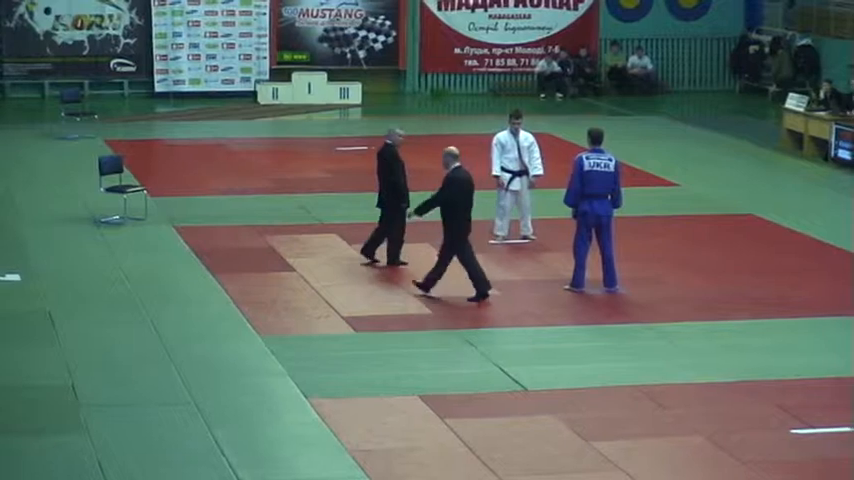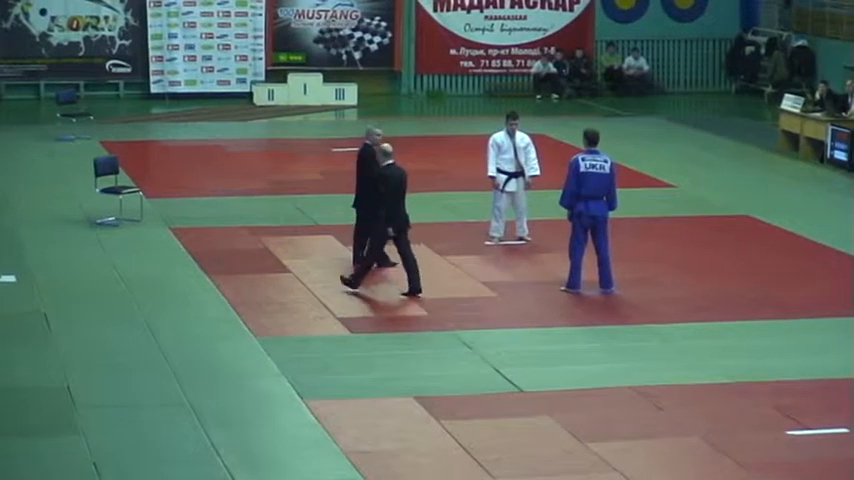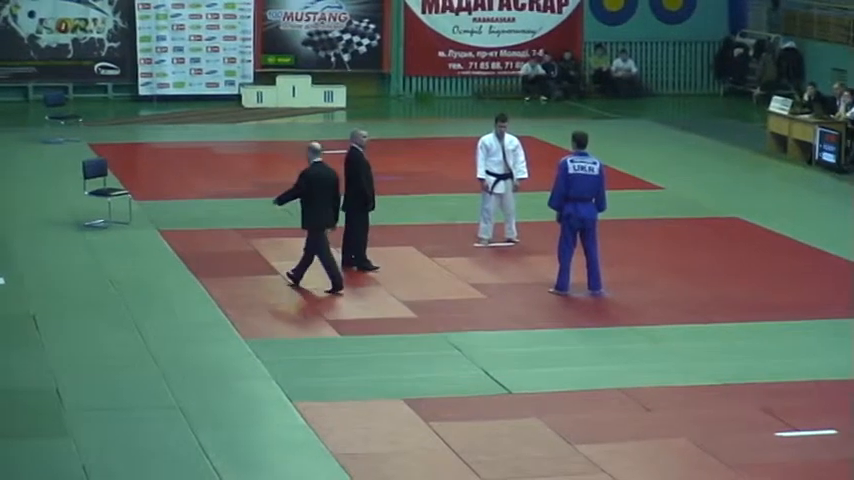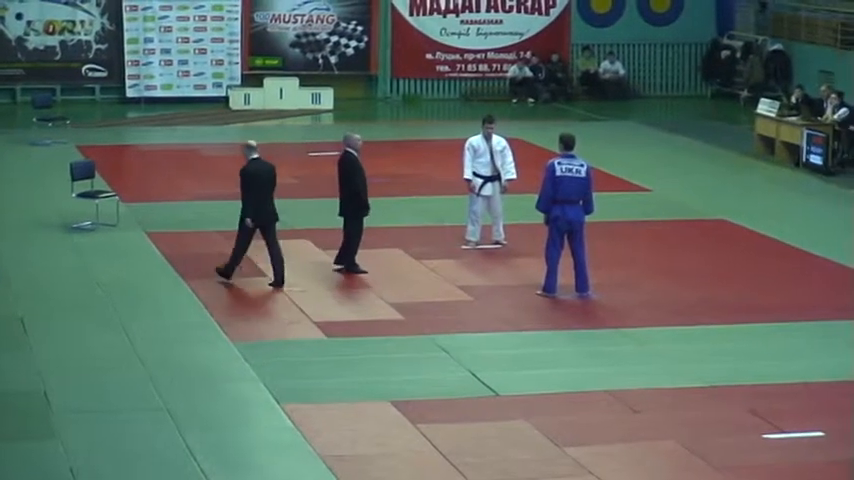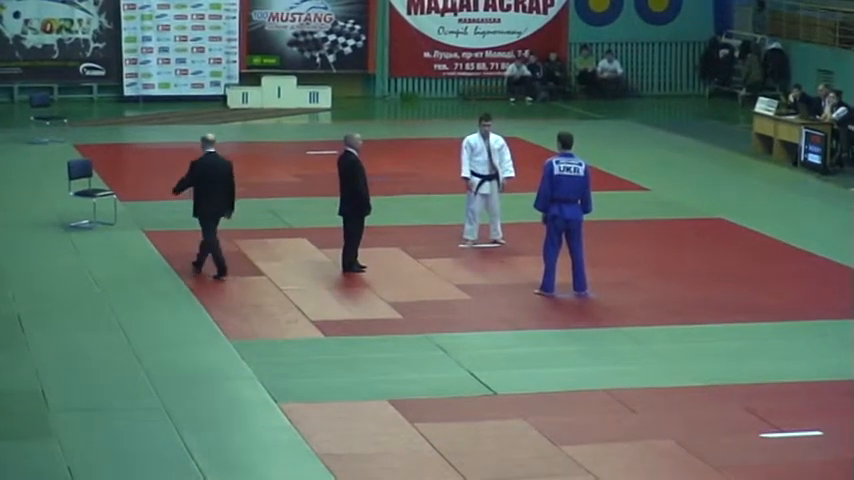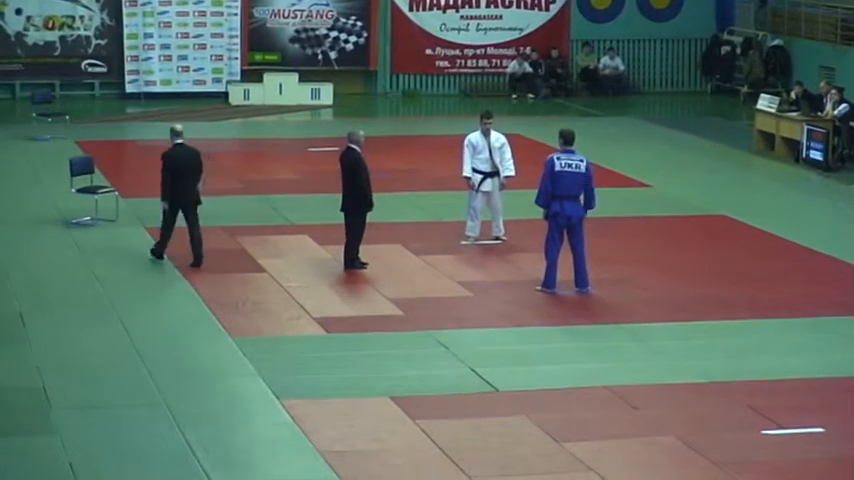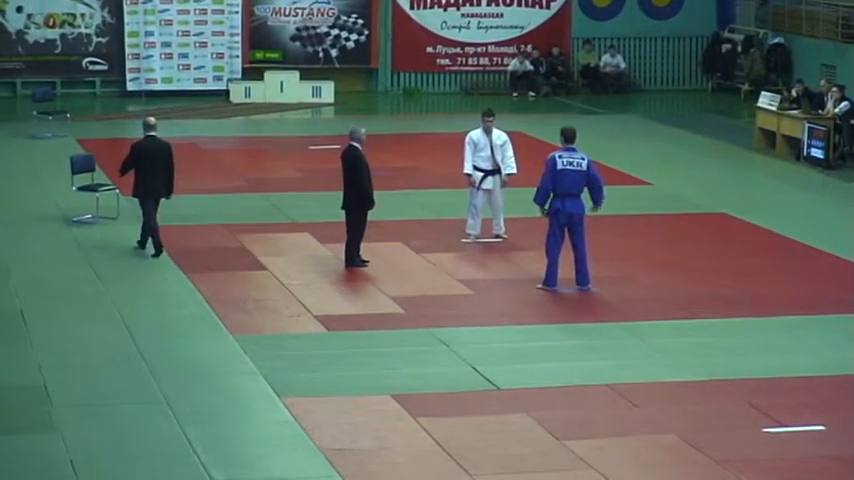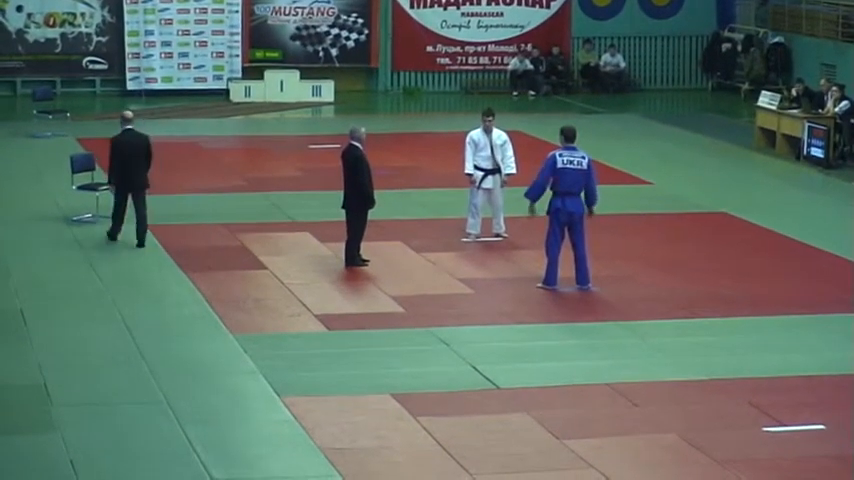
dt=0.5s
person 1, frame 1
left shoulder: (581, 159)
right shoulder: (612, 160)
left elbow: (575, 186)
right elbow: (616, 188)
left wrist: (573, 205)
right wrist: (614, 205)
left hip: (586, 207)
right hip: (604, 208)
left knee: (581, 246)
right knee: (607, 247)
left ankle: (578, 283)
right ankle: (611, 284)
person 1, frame 2
left shoulder: (577, 160)
right shoulder: (608, 162)
left elbow: (570, 187)
right elbow: (611, 189)
left wrist: (569, 207)
right wrist: (609, 207)
left hip: (581, 208)
right hip: (600, 209)
left knee: (577, 247)
right knee: (602, 248)
left ankle: (574, 285)
right ankle: (607, 285)
person 1, frame 3
left shoulder: (566, 162)
right shoulder: (597, 164)
left elbow: (559, 189)
right elbow: (601, 191)
left wrist: (557, 208)
right wrist: (598, 209)
left hip: (570, 210)
right hip: (589, 211)
left knee: (566, 249)
right knee: (591, 250)
left ankle: (562, 286)
right ankle: (595, 287)
person 1, frame 4
left shoulder: (553, 165)
right shoulder: (584, 166)
left elbow: (547, 191)
right elbow: (588, 193)
left wrist: (545, 212)
right wrist: (586, 212)
left hip: (558, 212)
right hip: (577, 213)
left knee: (553, 251)
right knee: (579, 252)
left ankle: (550, 289)
right ankle: (583, 289)
person 1, frame 5
left shoulder: (551, 164)
right shoulder: (582, 165)
left elbow: (544, 190)
right elbow: (586, 193)
left wrist: (543, 211)
right wrist: (583, 211)
left hip: (556, 211)
right hip: (574, 212)
left knee: (551, 250)
right knee: (577, 251)
left ankle: (547, 288)
right ankle: (581, 288)
person 1, frame 6
left shoulder: (553, 160)
right shoulder: (584, 162)
left elbow: (545, 186)
right elbow: (589, 188)
left wrist: (545, 207)
right wrist: (586, 208)
left hip: (557, 208)
right hip: (576, 208)
left knee: (553, 247)
right knee: (578, 248)
left ankle: (549, 285)
right ankle: (583, 285)
person 1, frame 7
left shoulder: (554, 158)
right shoulder: (585, 159)
left elbow: (546, 185)
right elbow: (596, 183)
left wrist: (542, 205)
right wrist: (597, 202)
left hip: (559, 205)
right hip: (577, 206)
left knee: (554, 245)
right knee: (579, 245)
left ankle: (550, 283)
right ankle: (584, 283)
person 1, frame 8
left shoulder: (554, 156)
right shoulder: (585, 158)
left elbow: (541, 181)
right elbow: (591, 186)
left wrist: (532, 202)
right wrist: (590, 205)
left hip: (559, 204)
right hip: (577, 204)
left knee: (554, 244)
right knee: (579, 244)
left ankle: (550, 282)
right ankle: (583, 282)
person 2, frame 1
left shoulder: (452, 177)
right shoulder: (464, 174)
left elbow: (438, 199)
left wrist: (417, 211)
left hip: (455, 224)
right hip: (461, 222)
left knee: (466, 257)
right knee: (445, 255)
left ankle: (482, 289)
right ankle: (428, 284)
person 2, frame 2
left shoulder: (383, 174)
right shoulder: (401, 172)
left elbow: (385, 201)
left wrist: (387, 225)
left hip: (387, 222)
right hip: (401, 220)
left knee: (373, 252)
right knee: (406, 253)
left ankle: (355, 280)
right ankle: (415, 287)
person 2, frame 3
left shoulder: (307, 173)
right shoulder: (331, 173)
left elbow: (295, 192)
right elbow: (336, 197)
left wrist: (278, 200)
right wrist: (334, 219)
left hip: (313, 218)
right hip: (325, 217)
left knee: (323, 250)
right knee: (311, 247)
left ankle: (337, 282)
right ankle: (297, 276)
person 2, frame 4
left shoulder: (246, 170)
right shoulder: (270, 167)
left elbow: (246, 195)
left wrist: (248, 216)
left hip: (252, 214)
right hip: (268, 213)
left knee: (241, 244)
right knee: (273, 245)
left ankle: (227, 272)
right ankle: (279, 278)
person 2, frame 5
left shoulder: (198, 164)
right shoulder: (226, 163)
left elbow: (187, 181)
right elbow: (231, 187)
left wrist: (176, 190)
right wrist: (230, 207)
left hip: (204, 207)
right hip: (220, 207)
left knee: (211, 237)
right knee: (209, 235)
left ankle: (221, 269)
right ankle: (199, 263)
person 2, frame 6
left shoulder: (168, 155)
right shoulder: (194, 153)
left elbow: (165, 179)
right elbow: (199, 173)
left wrist: (164, 200)
left hip: (173, 197)
right hip: (191, 197)
left knee: (167, 225)
right knee: (194, 227)
left ankle: (158, 251)
right ankle: (197, 257)
person 2, frame 7
left shoulder: (138, 146)
right shoulder: (166, 146)
left elbow: (128, 164)
right elbow: (170, 169)
left wrist: (121, 172)
right wrist: (169, 189)
left hip: (144, 188)
right hip: (159, 188)
left knee: (149, 217)
right knee: (151, 215)
left ankle: (158, 246)
right ankle: (143, 241)
person 2, frame 8
left shoulder: (116, 140)
right shoulder: (144, 138)
left elbow: (113, 163)
right elbow: (148, 159)
left wrist: (111, 182)
left hip: (122, 181)
right hip: (139, 180)
left knee: (119, 206)
right knee: (141, 208)
left ankle: (114, 233)
right ankle: (141, 238)
person 3, frame 1
left shoulder: (383, 151)
right shoulder: (392, 152)
right elbow: (397, 177)
right wrist: (402, 198)
left hip: (386, 195)
right hip: (395, 197)
left knee: (385, 225)
right knee: (397, 227)
left ankle: (369, 251)
right ankle: (393, 258)
person 3, frame 2
left shoulder: (364, 150)
right shoulder: (369, 152)
right elbow: (373, 177)
left wrist: (379, 194)
right wrist: (381, 195)
left hip: (364, 197)
right hip: (370, 197)
left knee: (363, 228)
left ankle: (358, 257)
right ankle: (381, 259)
person 3, frame 3
left shoulder: (354, 153)
right shoulder: (356, 155)
right elbow: (360, 180)
left wrist: (367, 198)
right wrist: (368, 199)
left hip: (354, 199)
right hip: (359, 200)
left knee: (352, 230)
right knee: (361, 230)
left ankle: (348, 259)
right ankle: (361, 262)
person 3, frame 4
left shoulder: (345, 158)
right shoulder: (351, 160)
right elbow: (357, 186)
right wrist: (365, 204)
left hip: (348, 203)
right hip: (354, 204)
left knee: (351, 233)
right knee: (354, 234)
left ankle: (343, 260)
right ankle: (350, 265)
person 3, frame 5
left shoulder: (344, 157)
right shoulder: (353, 160)
right elbow: (358, 185)
right wrist: (366, 204)
left hip: (348, 202)
right hip: (355, 204)
left knee: (352, 233)
right knee: (354, 234)
left ankle: (351, 261)
right ankle: (349, 264)
person 3, frame 6
left shoulder: (346, 154)
right shoulder: (356, 157)
right elbow: (361, 182)
right wrist: (368, 201)
left hip: (350, 199)
right hip: (357, 201)
left knee: (353, 231)
right knee: (355, 231)
left ankle: (353, 258)
right ankle: (350, 261)
person 3, frame 7
left shoulder: (347, 152)
right shoulder: (357, 155)
right elbow: (362, 180)
right wrist: (369, 199)
left hip: (351, 197)
right hip: (358, 199)
left knee: (355, 229)
right knee: (356, 229)
left ankle: (354, 256)
right ankle: (351, 259)
person 3, frame 8
left shoulder: (348, 151)
right shoulder: (357, 154)
right elbow: (363, 179)
right wrist: (370, 198)
left hip: (351, 196)
right hip: (358, 198)
left knee: (355, 228)
right knee: (356, 228)
left ankle: (354, 255)
right ankle: (352, 258)
person 4, frame 1
left shoulder: (528, 137)
right shoulder: (500, 137)
left elbow: (535, 157)
right elbow: (496, 158)
left wrist: (534, 175)
right wrist: (498, 176)
left hip: (523, 176)
right hip: (507, 176)
left knee: (525, 206)
right knee: (504, 206)
left ankle: (526, 232)
right ankle: (500, 233)
person 4, frame 2
left shoulder: (524, 138)
right shoulder: (496, 138)
left elbow: (531, 157)
right elbow: (492, 158)
left wrist: (530, 176)
right wrist: (493, 177)
left hip: (519, 177)
right hip: (502, 177)
left knee: (521, 207)
right knee: (499, 207)
left ankle: (522, 233)
right ankle: (496, 234)
person 4, frame 3
left shoulder: (513, 141)
right shoulder: (485, 140)
left elbow: (519, 160)
right elbow: (481, 161)
left wrist: (518, 178)
right wrist: (482, 179)
left hip: (508, 179)
right hip: (492, 179)
left knee: (510, 209)
right knee: (488, 209)
left ankle: (511, 235)
right ankle: (484, 236)
person 4, frame 4
left shoulder: (501, 142)
right shoulder: (472, 142)
left elbow: (508, 161)
right elbow: (468, 162)
left wrist: (506, 179)
right wrist: (469, 181)
left hip: (495, 181)
right hip: (479, 181)
left knee: (497, 211)
right knee: (475, 211)
left ankle: (498, 237)
right ankle: (472, 238)
person 4, frame 5
left shoulder: (498, 140)
right shoulder: (470, 140)
left elbow: (505, 159)
right elbow: (465, 160)
left wrist: (505, 177)
right wrist: (467, 178)
left hip: (493, 180)
right hip: (476, 180)
left knee: (494, 210)
right knee: (473, 210)
left ankle: (496, 236)
right ankle: (469, 237)
person 4, frame 6
left shoulder: (500, 138)
right shoulder: (471, 139)
left elbow: (506, 158)
right elbow: (467, 159)
left wrist: (505, 176)
right wrist: (468, 178)
left hip: (495, 177)
right hip: (478, 177)
left knee: (497, 207)
right knee: (475, 207)
left ankle: (498, 233)
right ankle: (472, 234)
person 4, frame 7
left shoulder: (502, 136)
right shoulder: (473, 136)
left elbow: (508, 156)
right elbow: (468, 156)
left wrist: (507, 174)
right wrist: (469, 175)
left hip: (496, 175)
right hip: (479, 175)
left knee: (497, 205)
right knee: (475, 204)
left ankle: (499, 231)
right ankle: (472, 232)
person 4, frame 8
left shoulder: (502, 136)
right shoulder: (473, 136)
left elbow: (508, 156)
right elbow: (469, 156)
left wrist: (506, 174)
right wrist: (470, 174)
left hip: (496, 175)
right hip: (479, 174)
left knee: (497, 204)
right knee: (475, 204)
left ankle: (499, 230)
right ankle: (473, 231)
